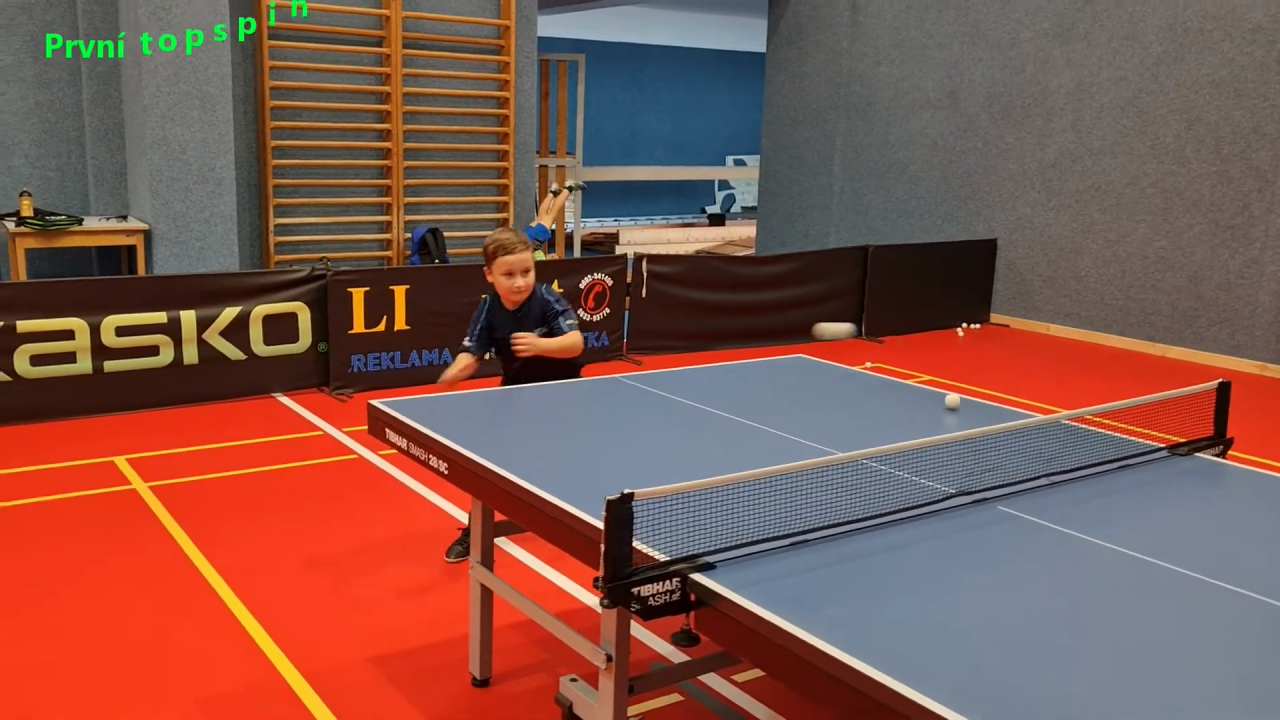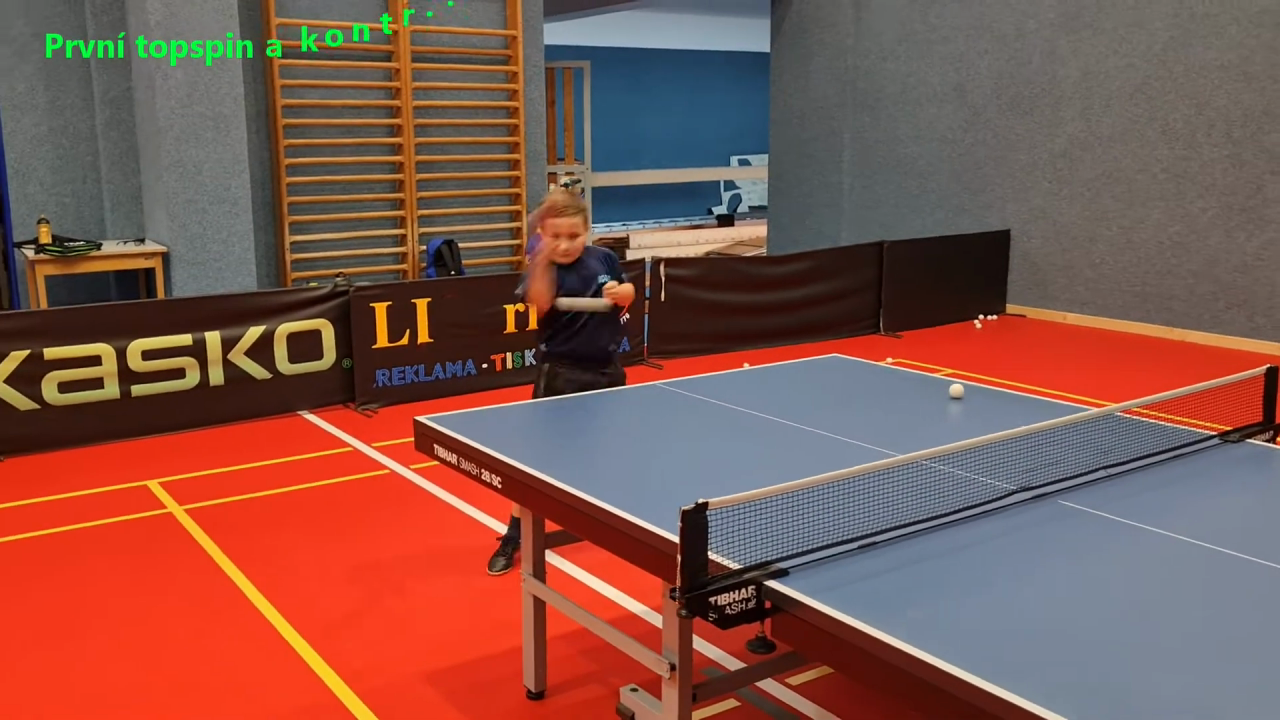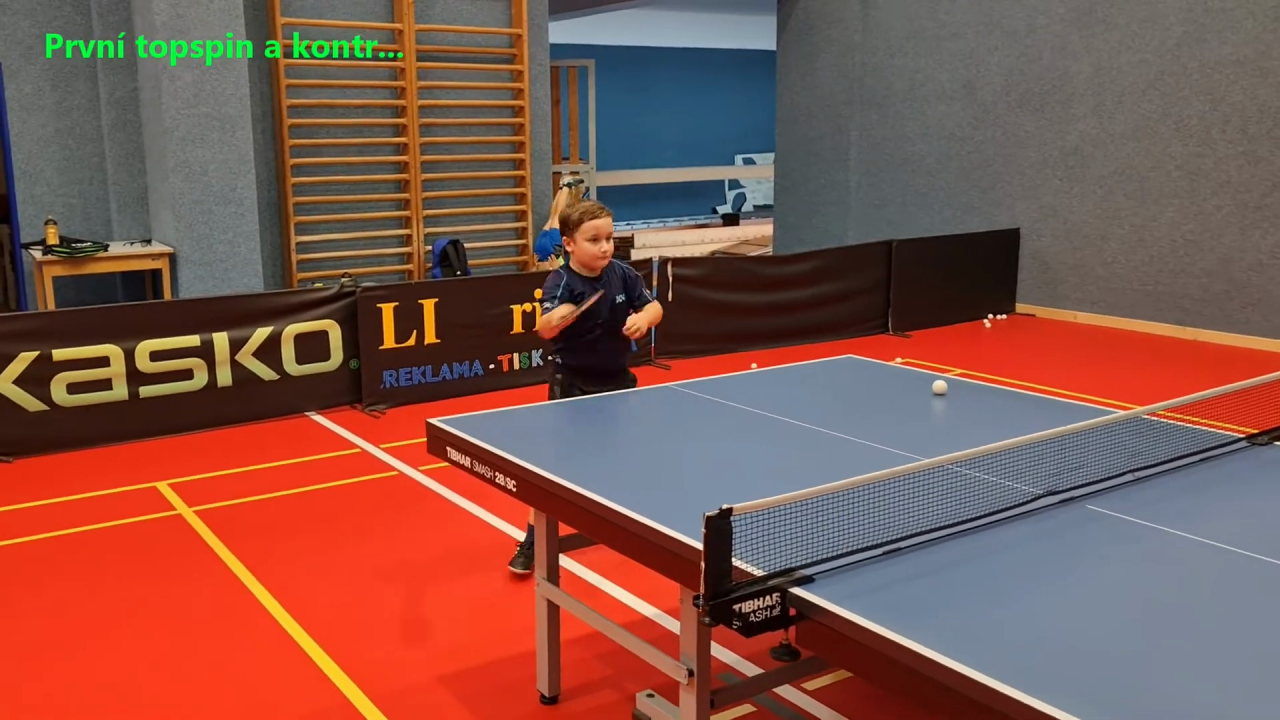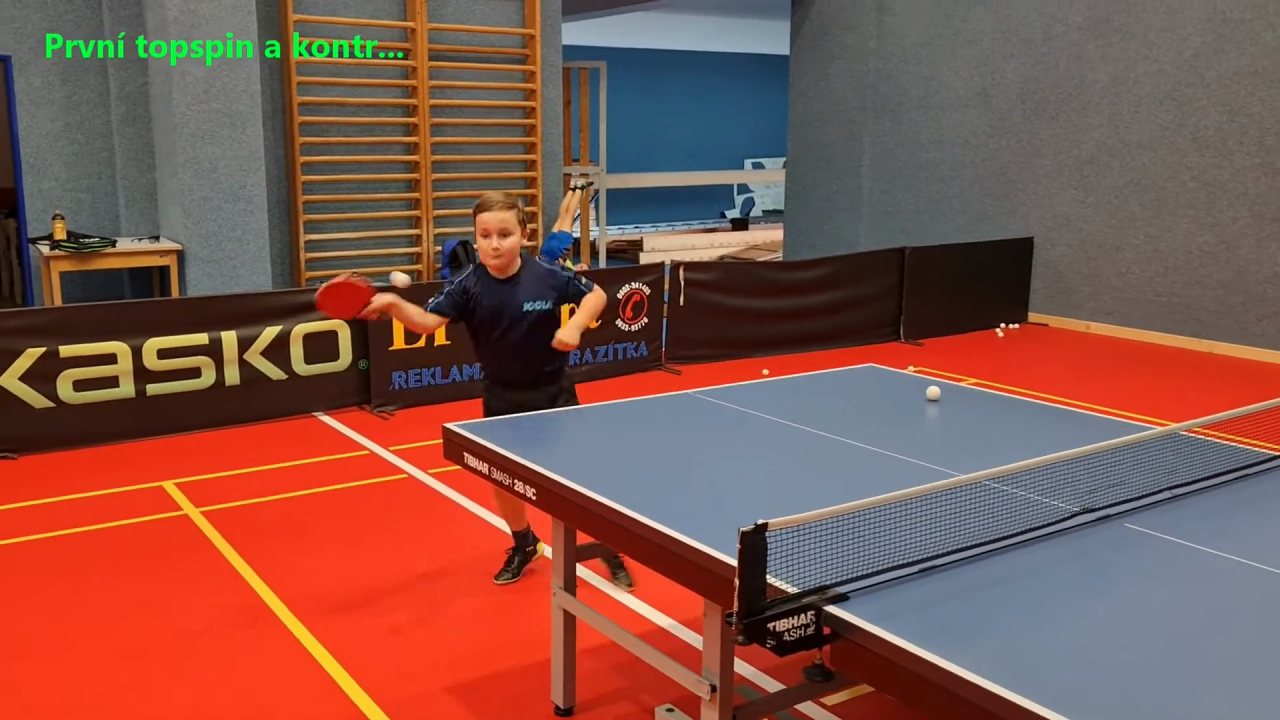
dt=0.5s
person 1, frame 1
left shoulder: (547, 298)
right shoulder: (487, 309)
left elbow: (576, 343)
right elbow: (470, 355)
left wrist: (540, 345)
right wrist: (453, 373)
left hip: (562, 385)
right hip: (519, 389)
right ankle: (476, 528)
person 1, frame 2
left shoulder: (604, 259)
right shoulder: (541, 266)
left elbow: (626, 292)
right elbow: (539, 307)
left wrist: (624, 295)
right wrist: (540, 261)
left hip: (604, 372)
right hip: (559, 373)
right ankle: (513, 537)
person 1, frame 3
left shoulder: (621, 273)
right shoulder: (559, 282)
left elbow: (653, 306)
right elbow: (545, 330)
left wrist: (644, 318)
right wrist: (557, 318)
left hip: (615, 380)
right hip: (573, 383)
right ankle: (531, 542)
person 1, frame 4
left shoulder: (547, 275)
right shoulder: (466, 283)
left elbow: (596, 296)
right elbow: (428, 322)
left wrist: (575, 328)
right wrist: (394, 305)
left hip: (551, 389)
right hip: (501, 394)
left ankle: (610, 550)
right ankle: (525, 543)
